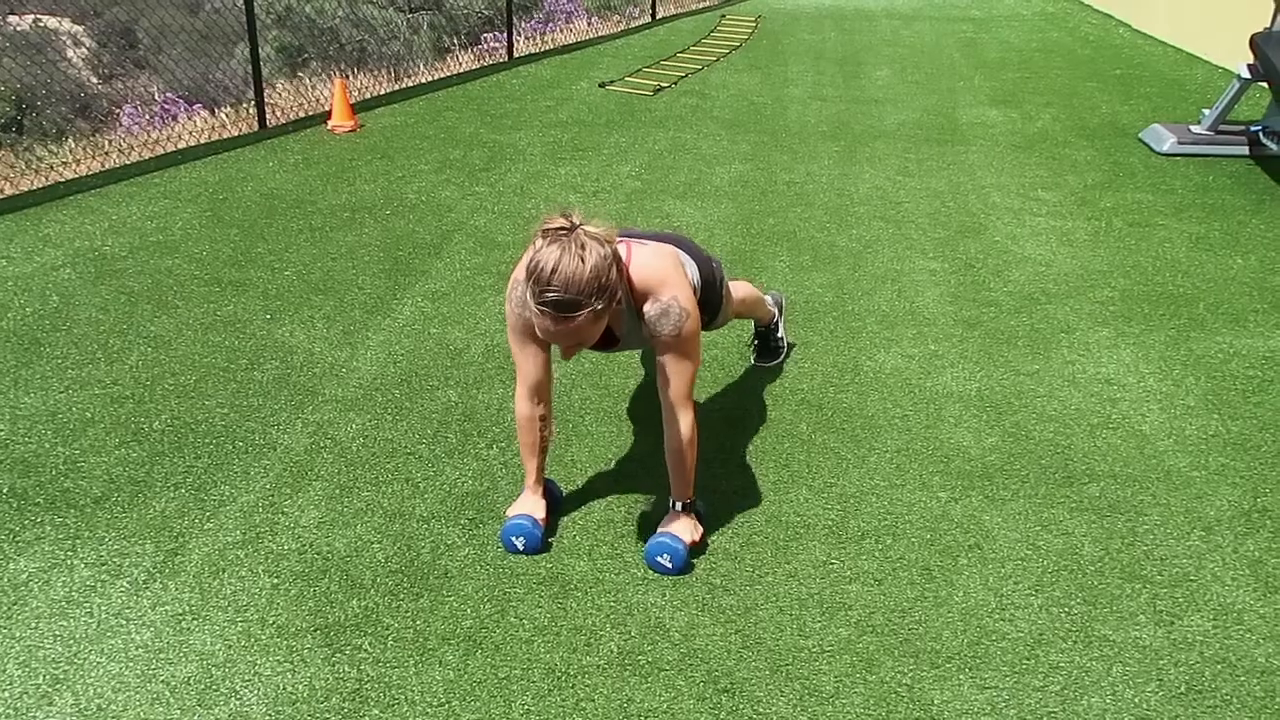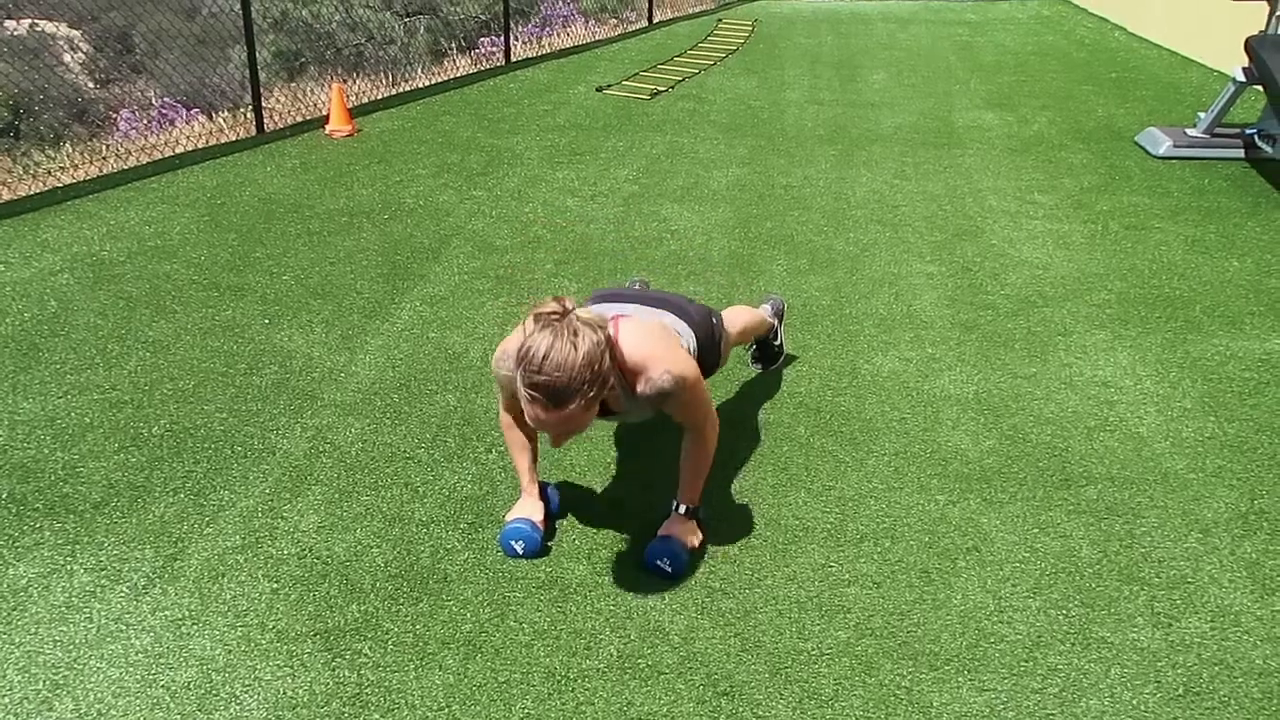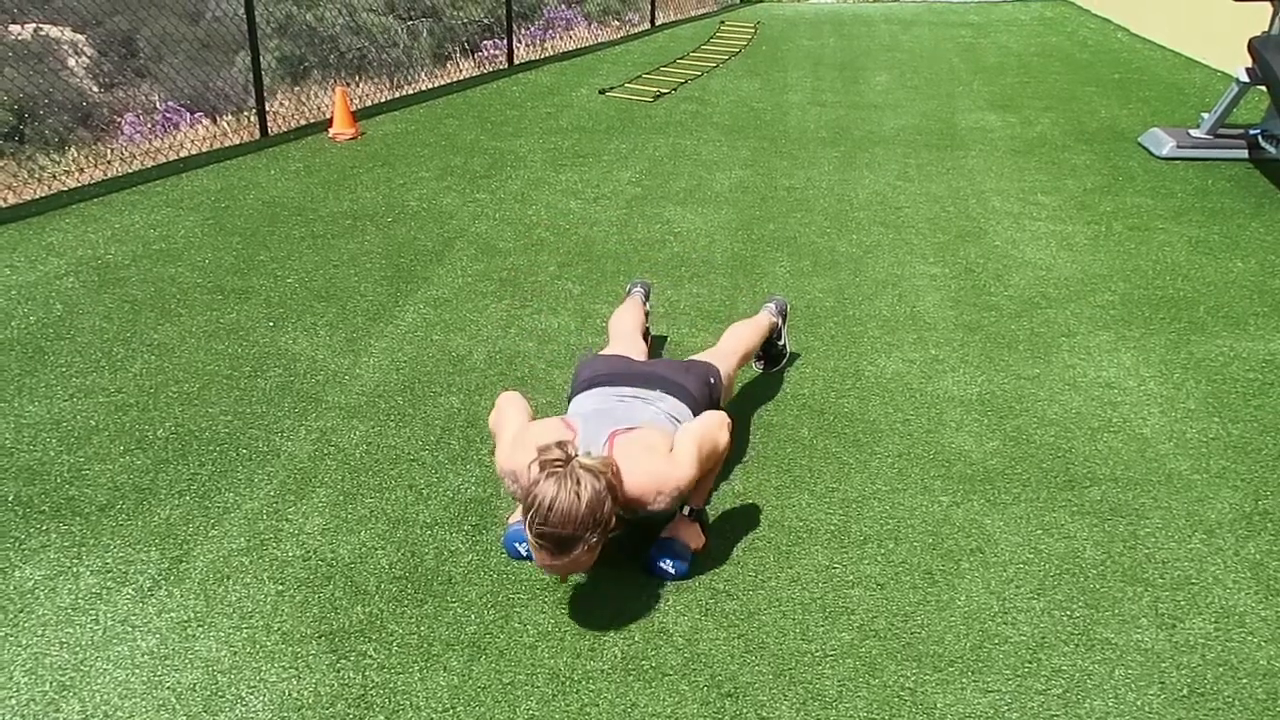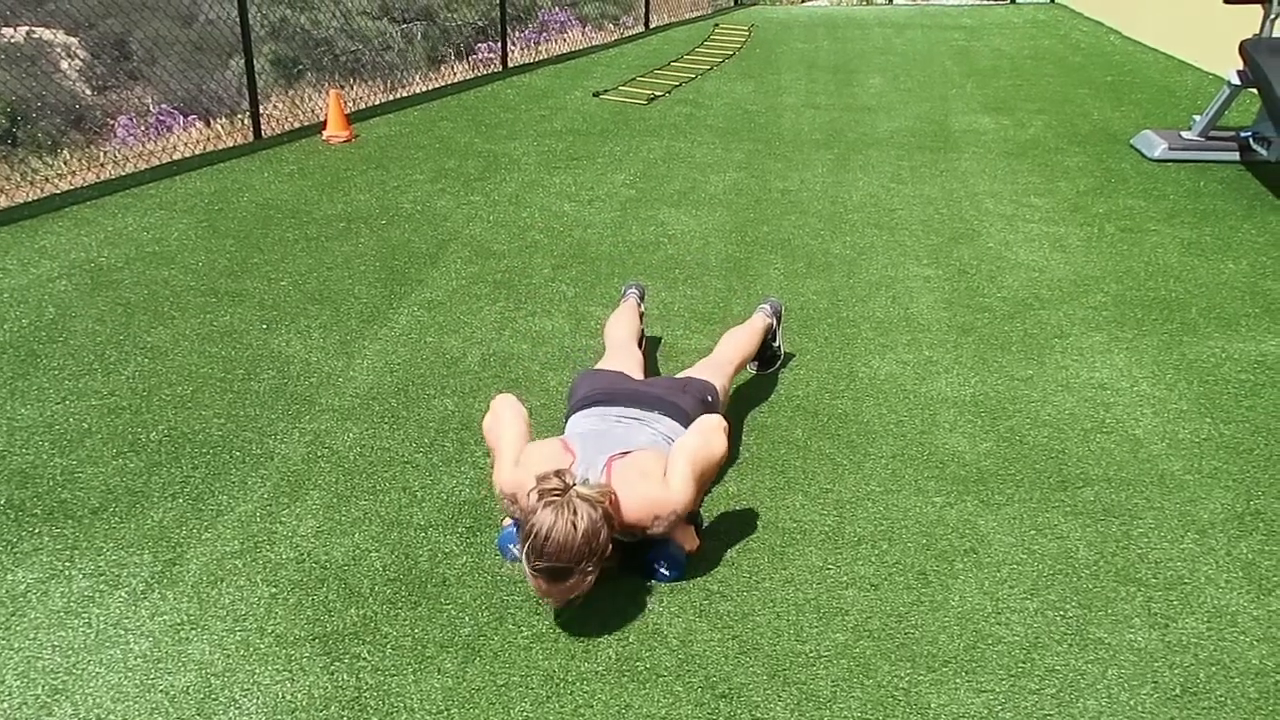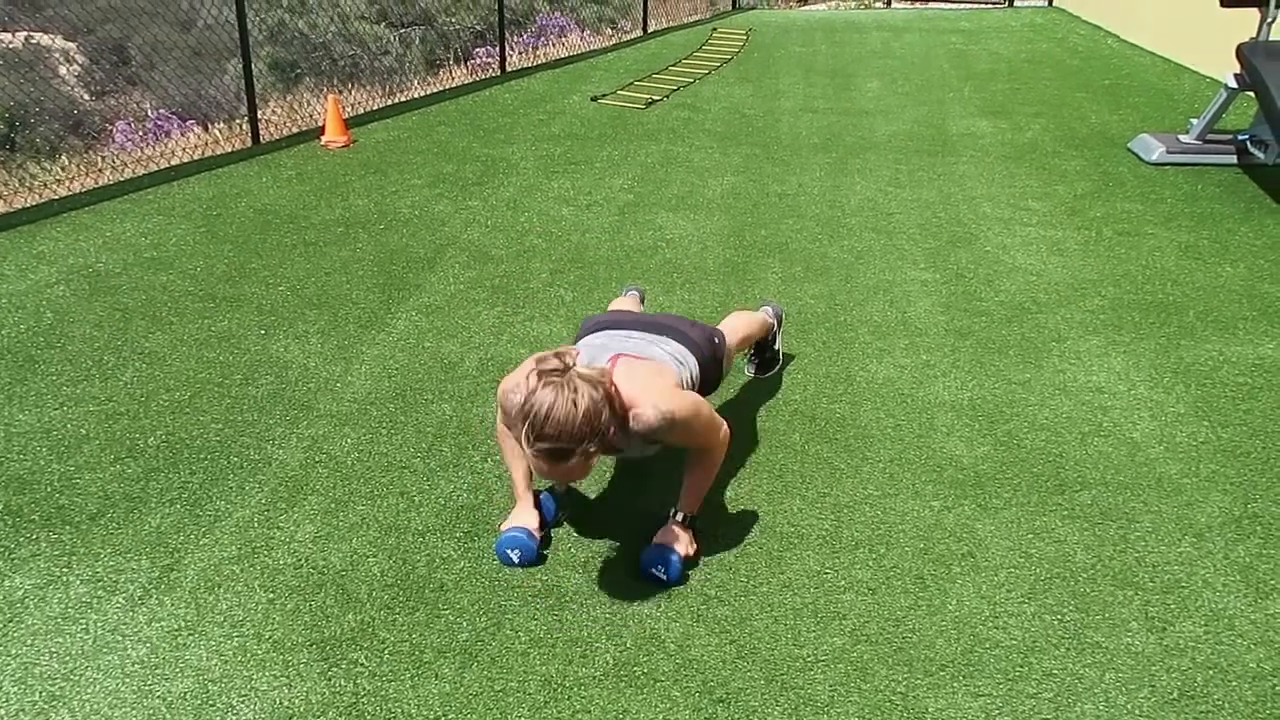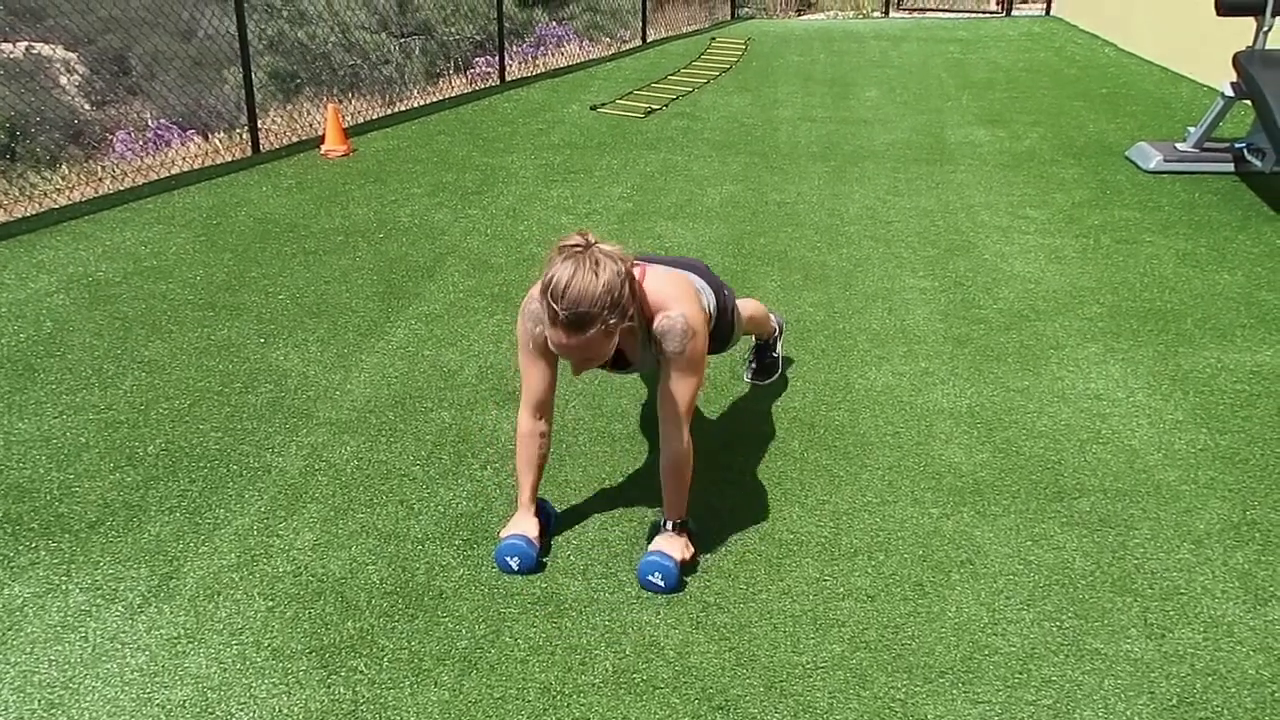
dt=0.4s
person 1, frame 1
left shoulder: (665, 298)
right shoulder: (527, 289)
left elbow: (679, 413)
right elbow: (531, 399)
left wrist: (682, 508)
right wrist: (532, 490)
left hip: (691, 270)
left knee: (732, 301)
left ankle: (769, 311)
person 1, frame 2
left shoulder: (662, 372)
right shoulder: (512, 360)
left elbow: (703, 427)
right elbow: (510, 410)
left wrist: (685, 512)
right wrist: (529, 494)
left hip: (677, 324)
right hip: (603, 308)
left knee: (725, 331)
left ankle: (767, 317)
person 1, frame 3
left shoulder: (660, 485)
right shoulder: (521, 467)
left elbow: (719, 425)
right elbow: (506, 404)
left wrist: (692, 515)
left hip: (677, 394)
right hip: (602, 383)
left knee: (726, 354)
right knee: (625, 343)
left ankle: (770, 317)
right ankle: (638, 297)
person 1, frame 4
left shoulder: (653, 509)
right shoulder: (520, 488)
left elbow: (715, 428)
right elbow: (503, 404)
left hip: (674, 412)
right hip: (597, 399)
left knee: (720, 363)
right knee: (620, 352)
left ankle: (764, 317)
right ankle: (633, 299)
person 1, frame 5
left shoulder: (654, 411)
right shoulder: (518, 390)
left elbow: (718, 438)
left wrist: (682, 521)
right wrist: (524, 503)
left hip: (678, 347)
right hip: (600, 331)
left knee: (726, 338)
left ankle: (766, 319)
right ankle: (632, 300)
person 1, frame 6
left shoulder: (676, 317)
right shoulder: (541, 307)
left elbow: (675, 432)
right elbow: (534, 414)
left wrist: (673, 528)
right wrist: (525, 511)
left hip: (701, 292)
left knee: (738, 318)
left ankle: (770, 327)
